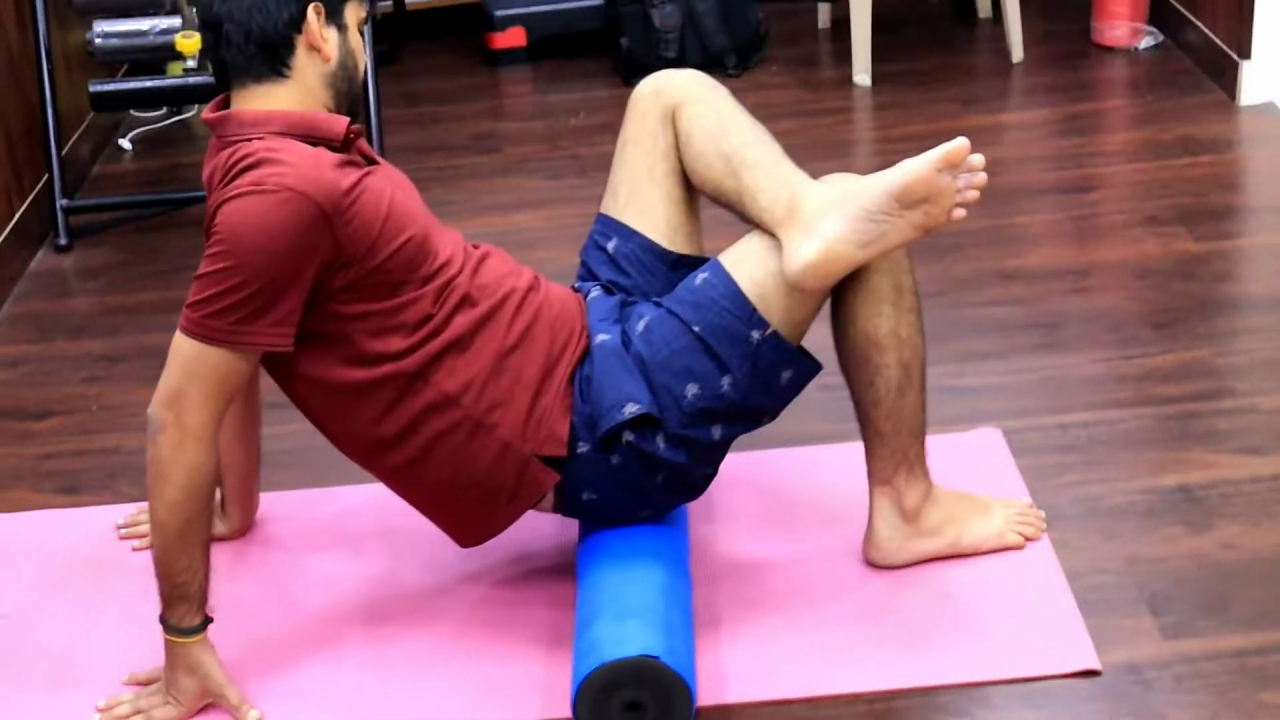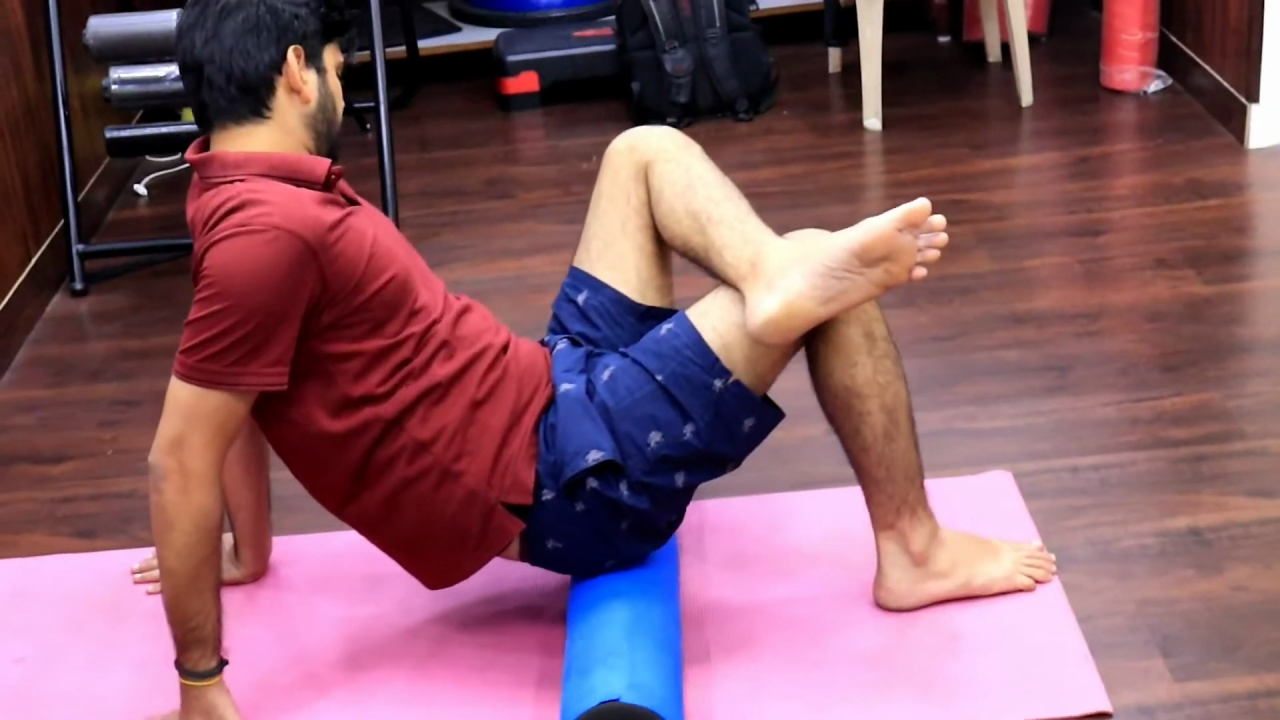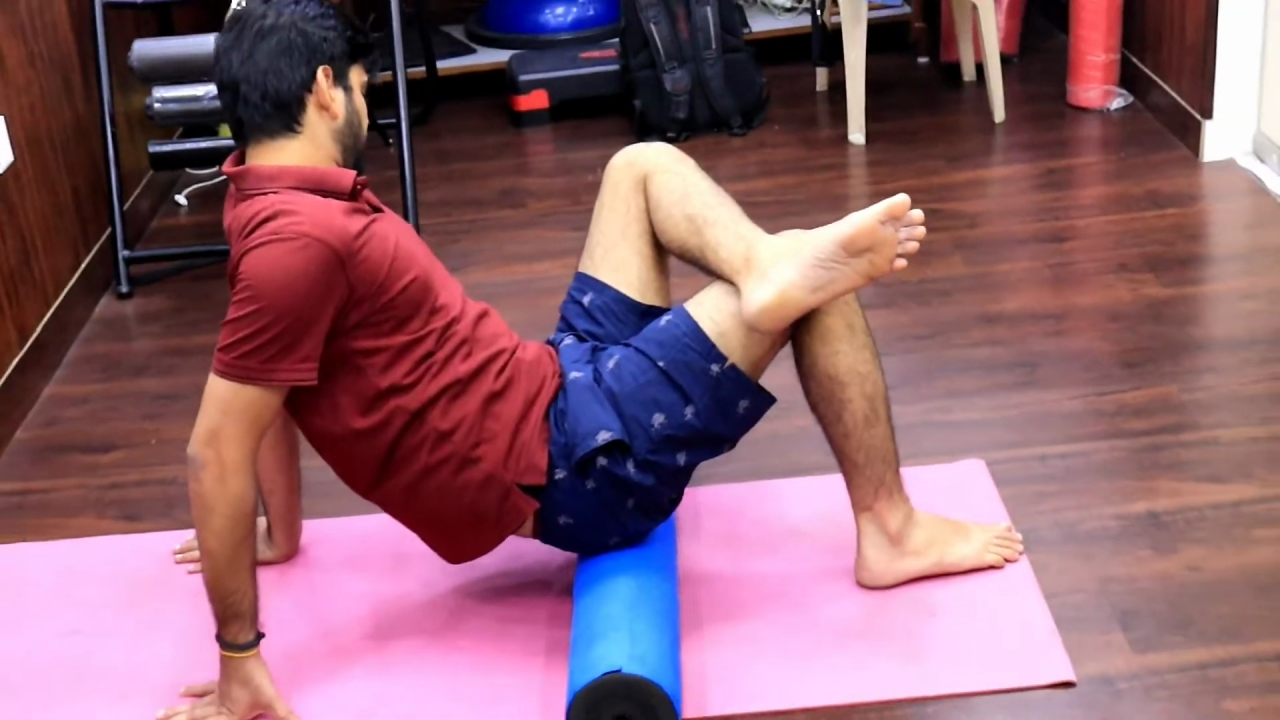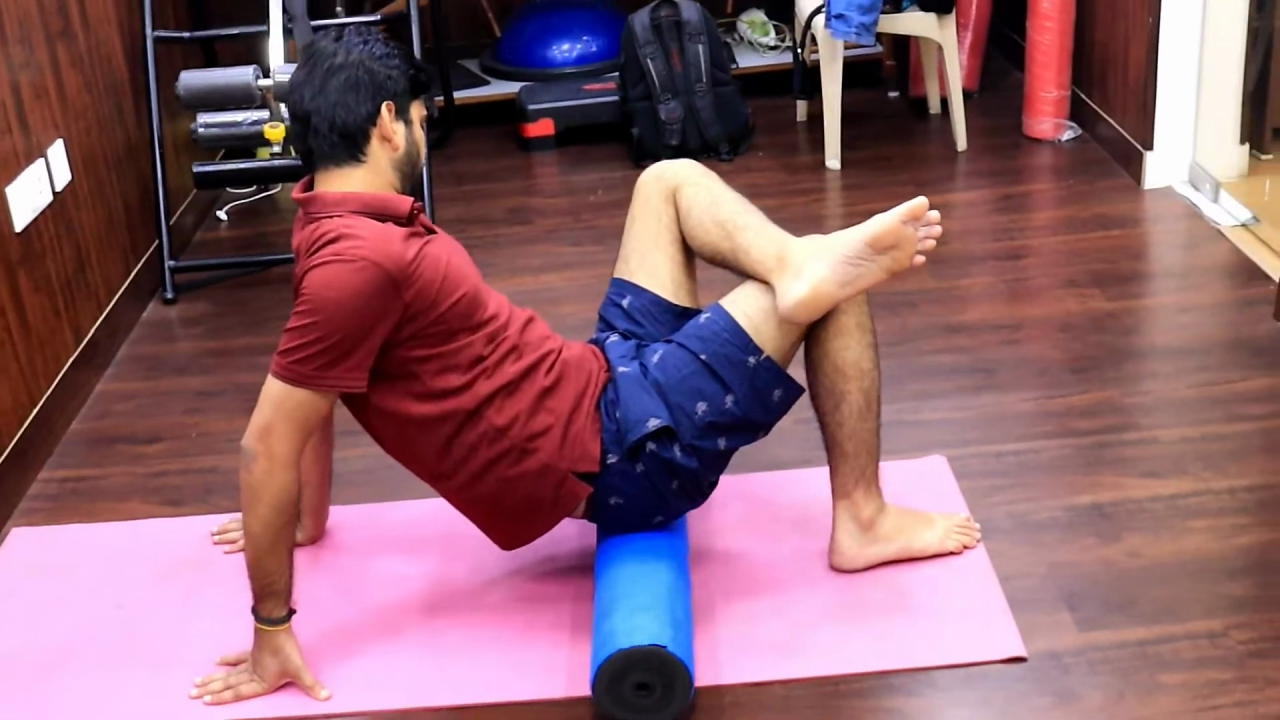
dt=0.4s
person 1, frame 1
left shoulder: (264, 148)
right shoulder: (285, 190)
left elbow: (229, 368)
right elbow: (178, 416)
left wrist: (234, 509)
left hip: (590, 336)
right hip: (600, 430)
left knee: (670, 96)
right knee: (860, 228)
left ankle: (810, 225)
right ankle: (908, 508)
person 1, frame 2
left shoulder: (251, 193)
right shoulder: (270, 230)
left elbow: (244, 402)
right elbow: (180, 461)
left wrist: (250, 548)
left hip: (560, 387)
right hip: (567, 476)
left knee: (647, 151)
right knee: (826, 277)
left ankle: (772, 277)
right ankle: (915, 549)
person 1, frame 3
left shoulder: (280, 203)
right shoulder: (302, 237)
left elbow: (274, 399)
right elbow: (216, 451)
left wrist: (281, 532)
left hip: (564, 383)
right hip: (573, 463)
left knee: (647, 167)
right knee: (816, 283)
left ankle: (768, 270)
right ankle: (890, 528)
person 1, frame 4
left shoulder: (341, 224)
right shoulder: (361, 259)
left elbow: (309, 395)
right elbow: (267, 445)
left wrist: (310, 519)
right wrist: (272, 629)
left hip: (607, 379)
right hip: (624, 447)
left knee: (672, 179)
right knee: (833, 287)
left ankle: (801, 266)
right ankle: (863, 518)
